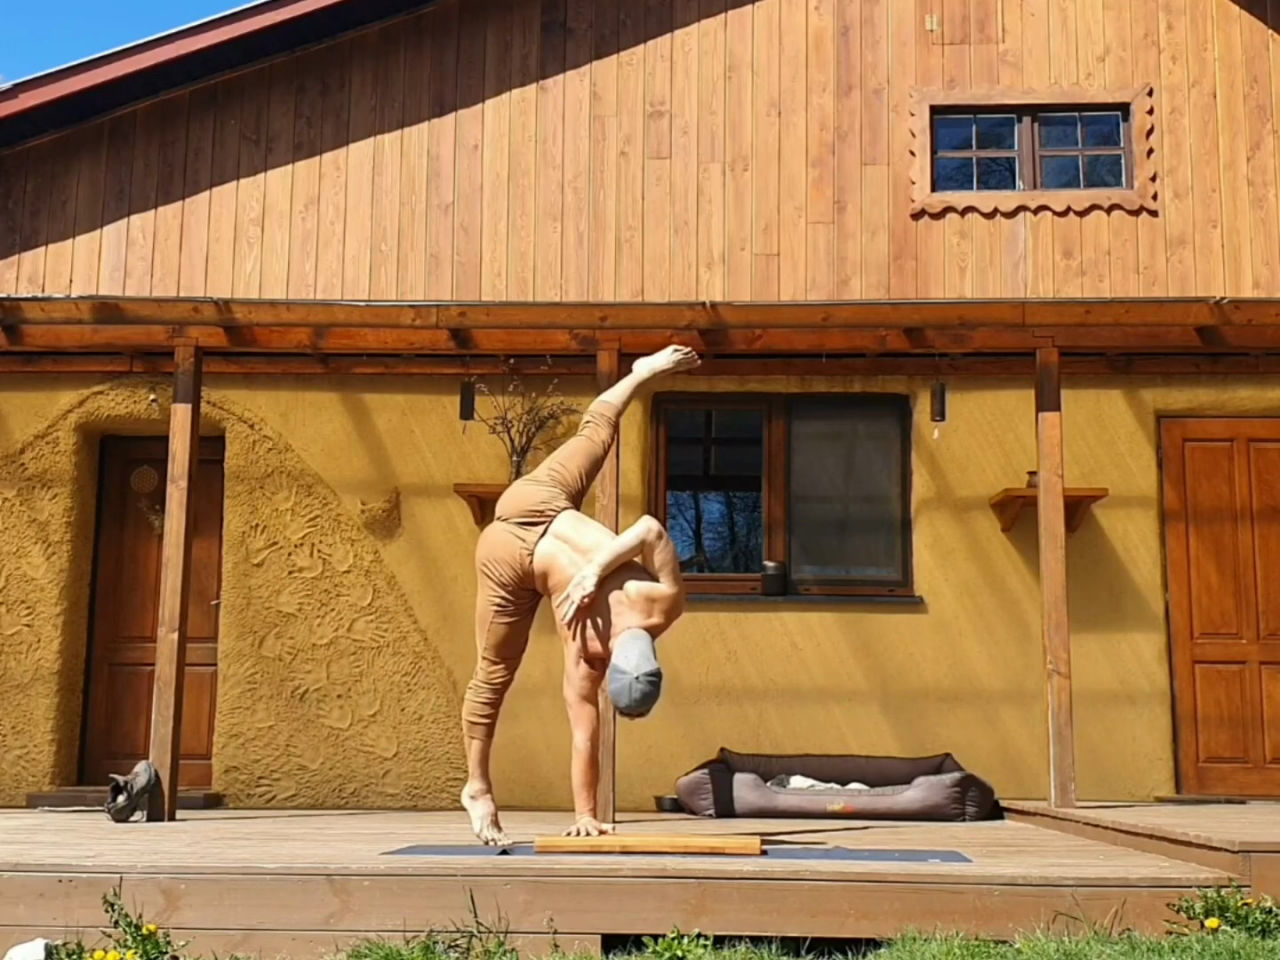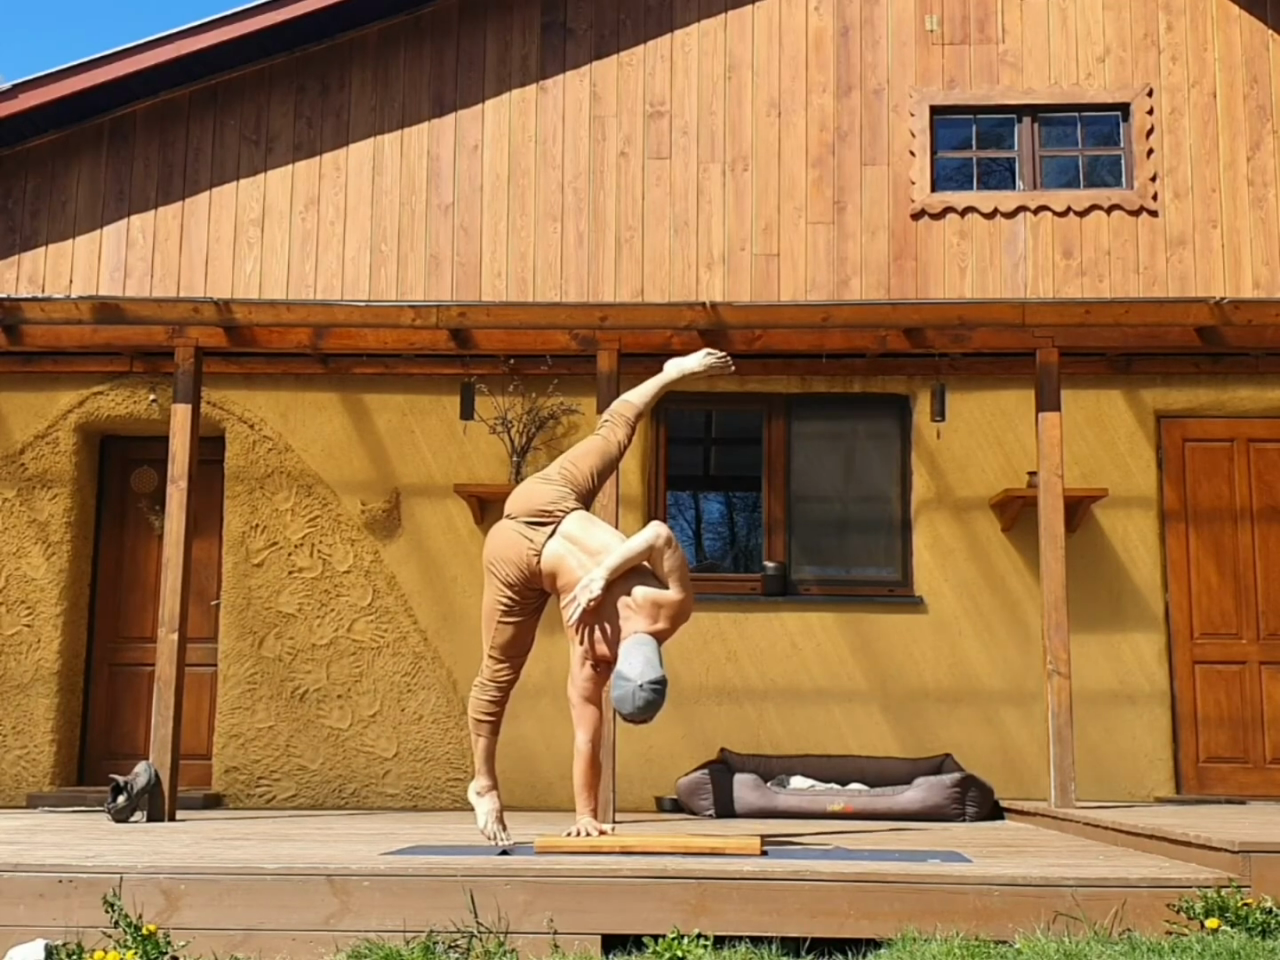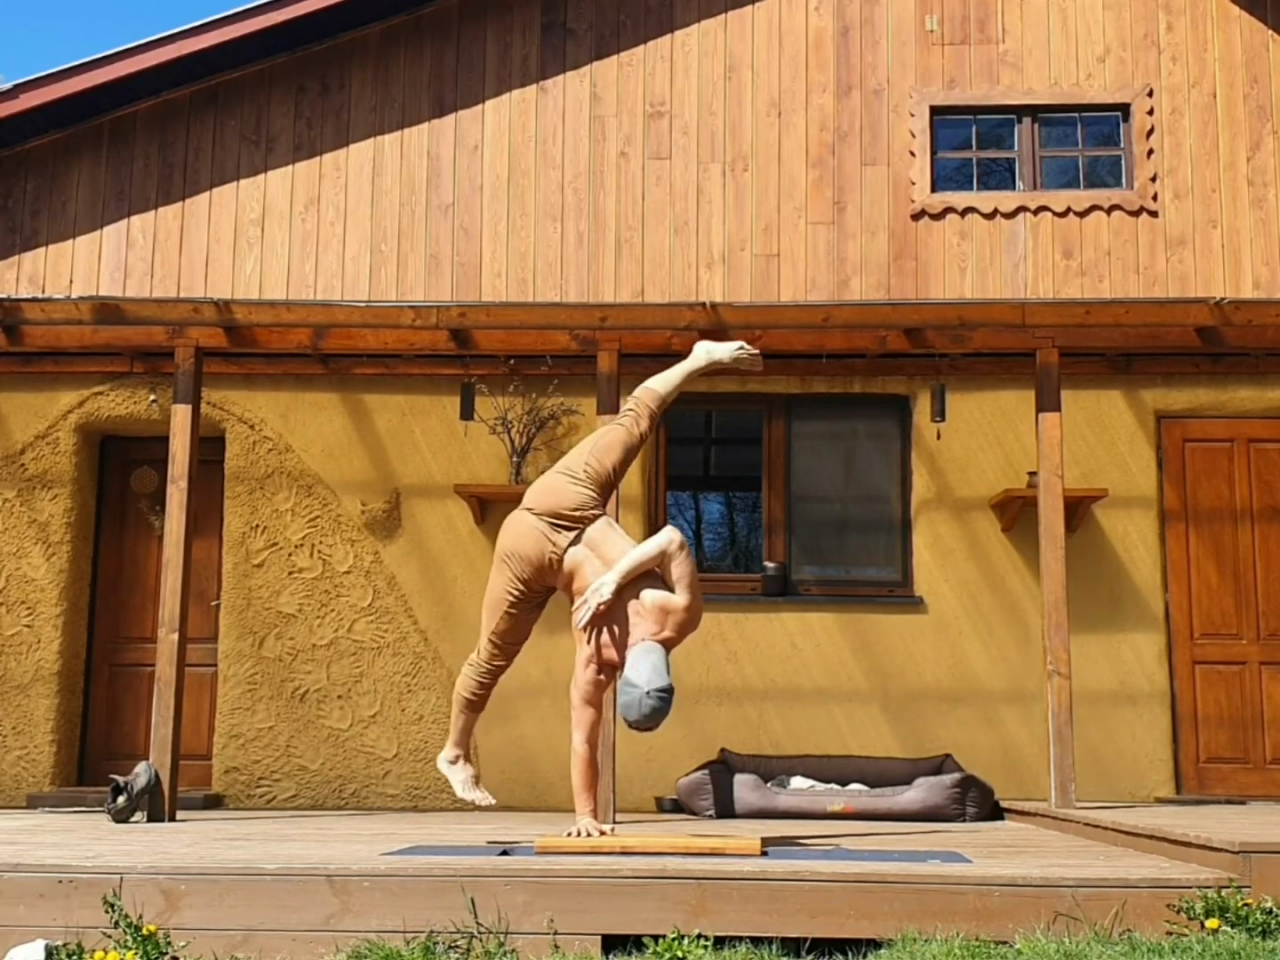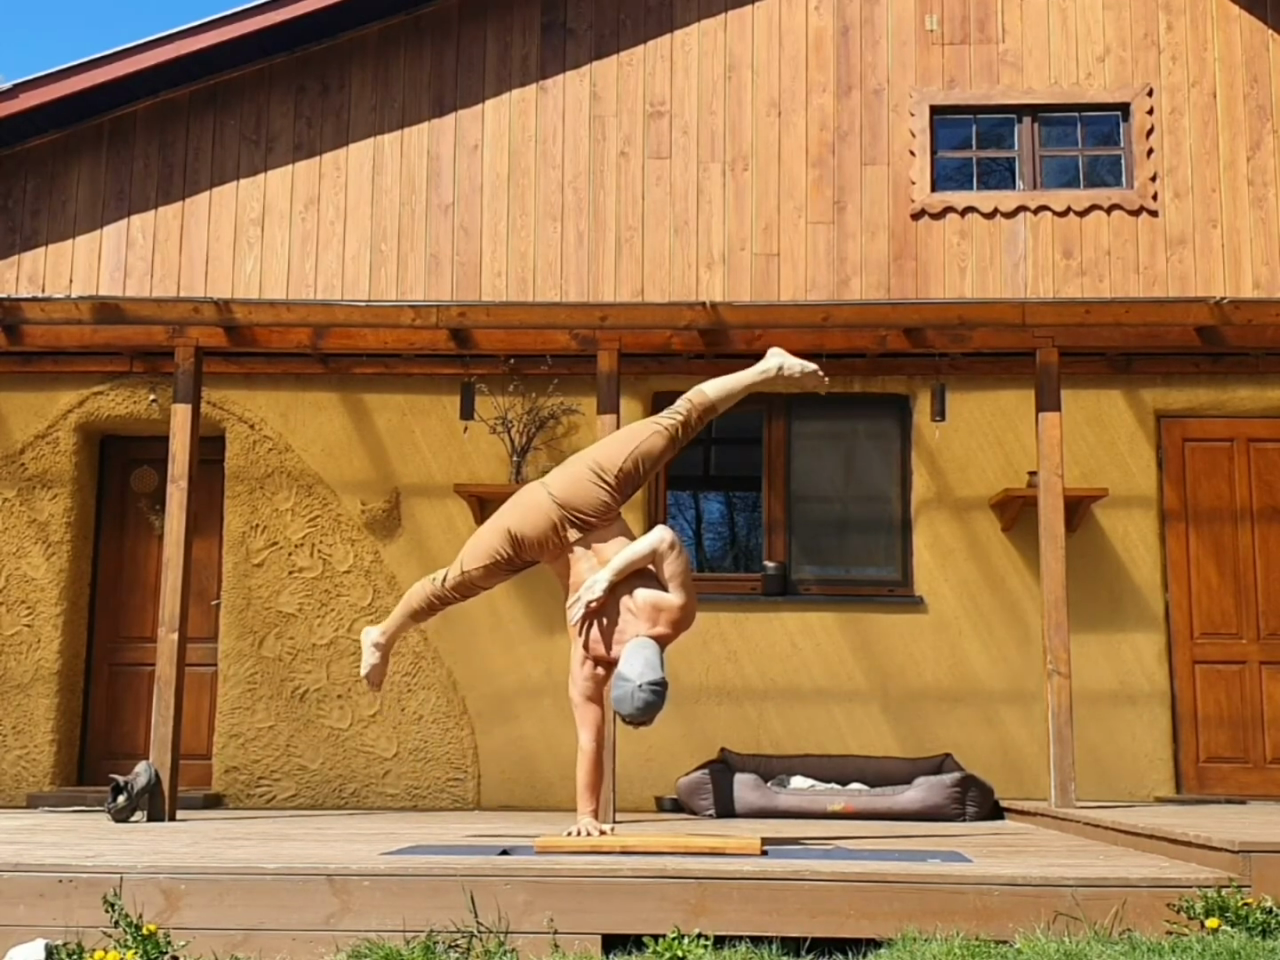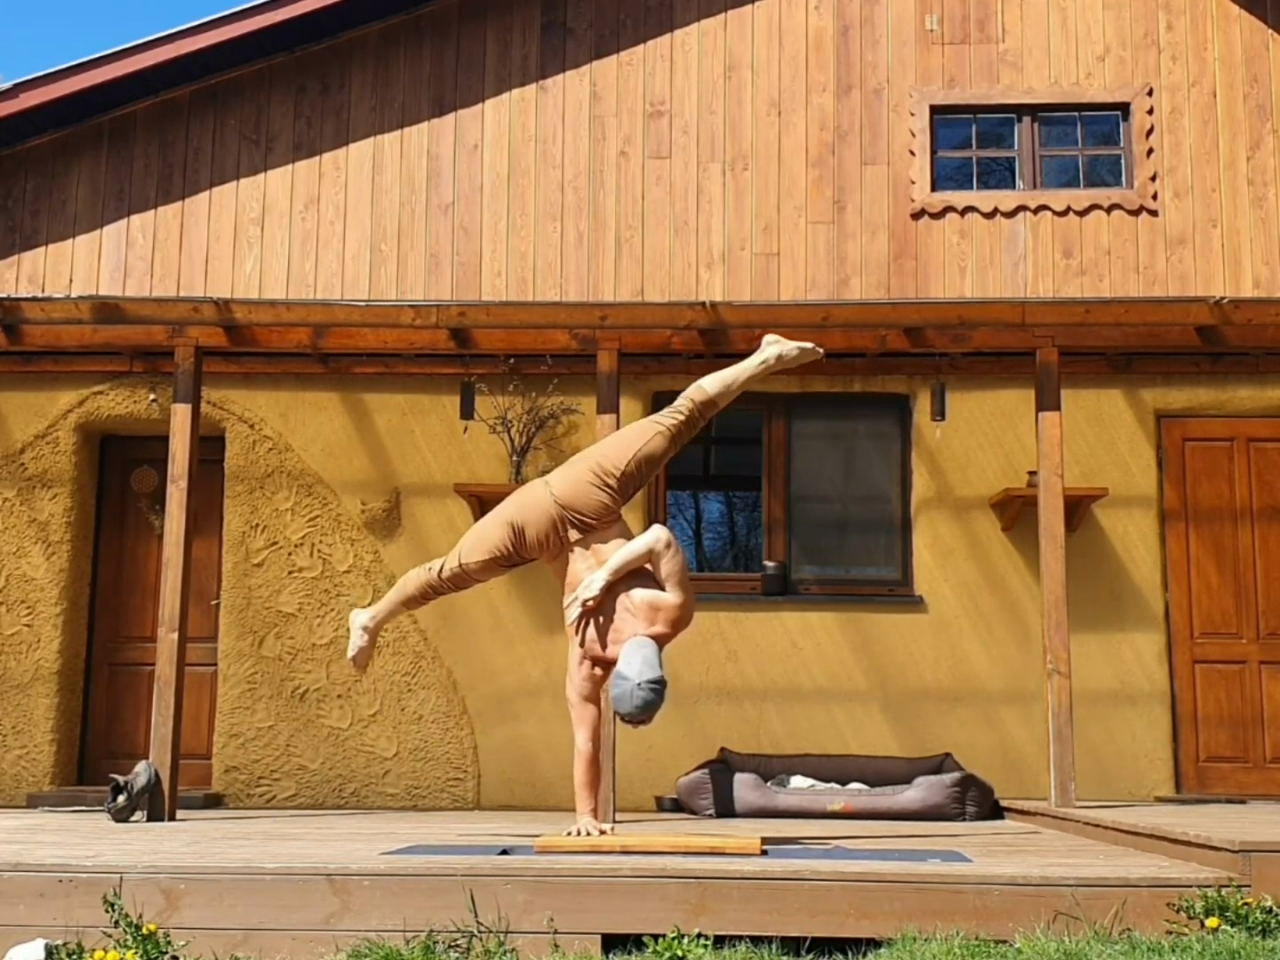
dt=1s
person 1, frame 1
left shoulder: (667, 602)
right shoulder: (586, 651)
left elbow: (651, 529)
right elbow: (584, 738)
left wrist: (593, 572)
right wrist: (585, 816)
left hip: (545, 506)
right hip: (513, 555)
left knee: (596, 433)
right knee: (493, 676)
left ankle: (644, 371)
right ankle: (477, 788)
person 1, frame 2
left shoulder: (675, 606)
right shoulder: (592, 655)
left elbow: (660, 533)
right elbow: (586, 740)
left wrist: (602, 575)
right wrist: (586, 817)
left hip: (552, 504)
right hip: (521, 554)
left knee: (612, 433)
right knee: (498, 674)
left ankle: (675, 373)
right ankle: (483, 785)
person 1, frame 3
left shoulder: (683, 616)
right shoulder: (597, 659)
left elbow: (672, 539)
right elbow: (583, 742)
left wrist: (613, 579)
right wrist: (585, 817)
left hip: (569, 503)
right hip: (534, 549)
left knee: (632, 423)
right knee: (491, 657)
left ankle: (700, 359)
right ankle: (455, 753)
person 1, frame 4
left shoulder: (676, 614)
right shoulder: (590, 660)
left elbow: (666, 537)
right elbow: (589, 743)
left wrist: (607, 579)
right wrist: (586, 814)
left hip: (582, 499)
right hip: (540, 522)
left knee: (676, 423)
right knee: (455, 583)
left ankle: (770, 369)
right ankle: (381, 635)
person 1, frame 5
left shoulder: (674, 614)
right shoulder: (589, 659)
left elbow: (661, 538)
right elbow: (586, 743)
left wrist: (603, 579)
right wrist: (585, 815)
left hip: (587, 498)
right hip: (542, 520)
left knee: (678, 420)
right knee: (451, 573)
left ankle: (767, 357)
right ankle: (370, 620)
